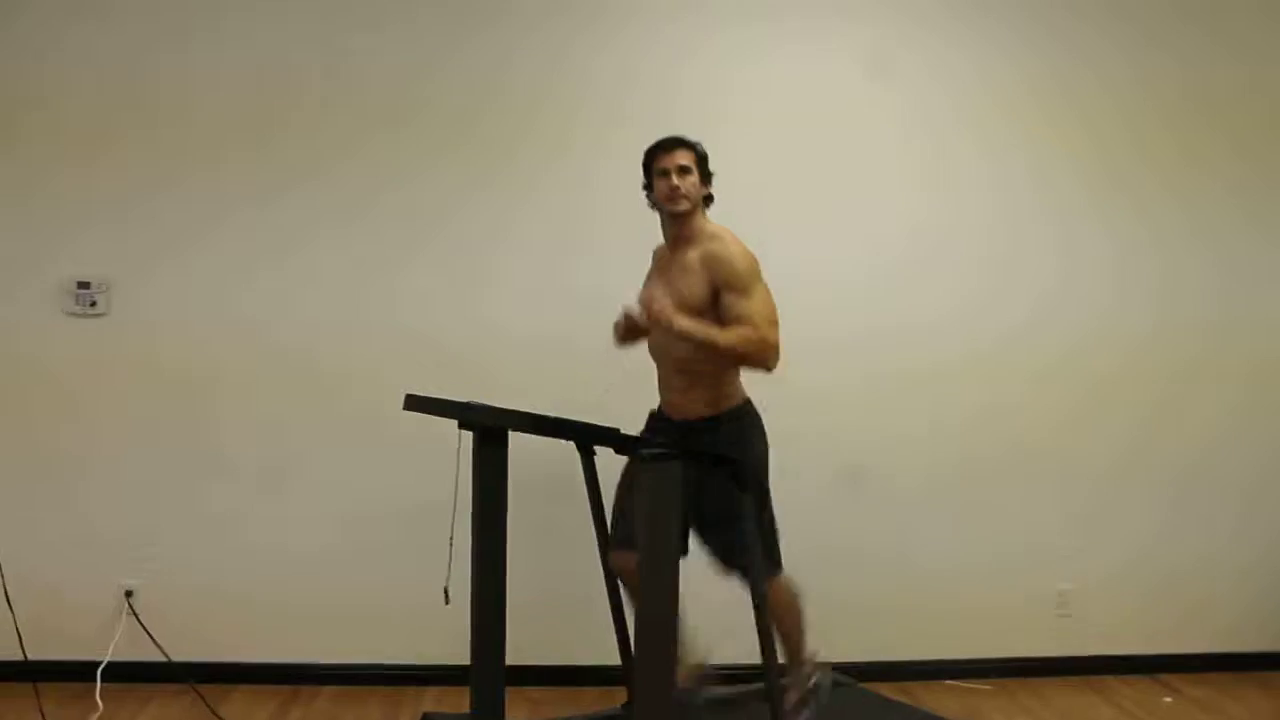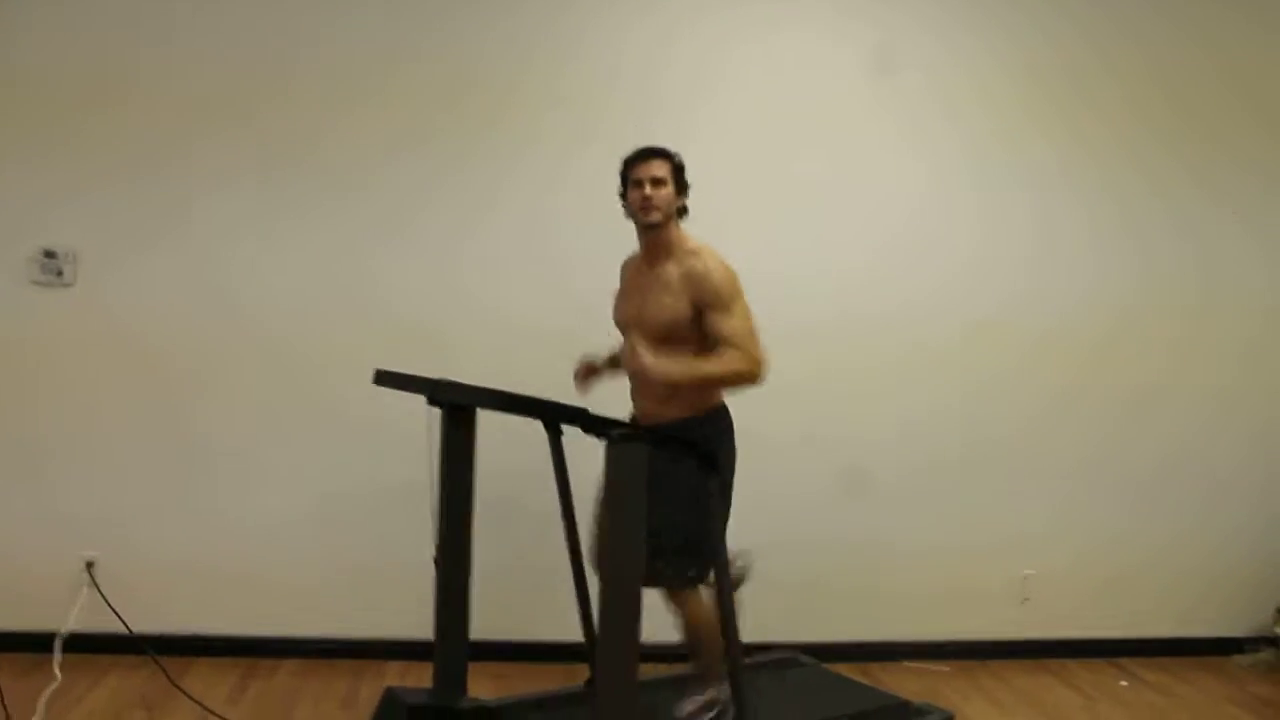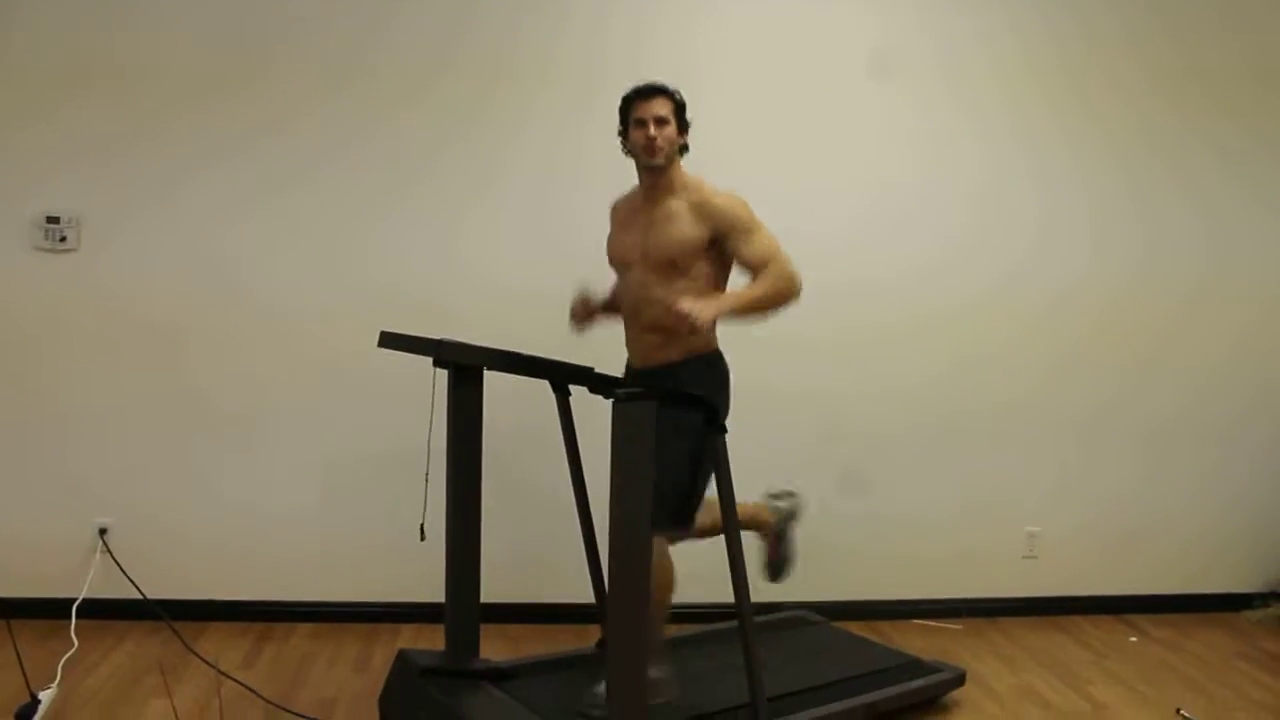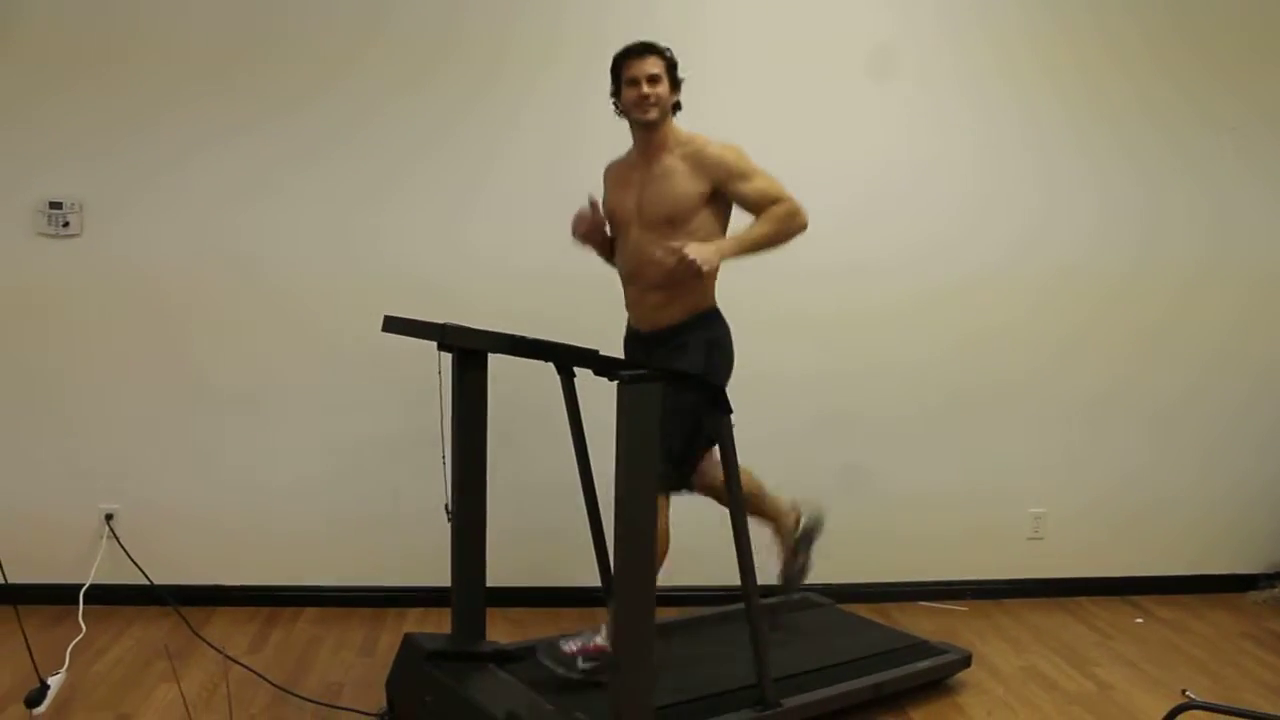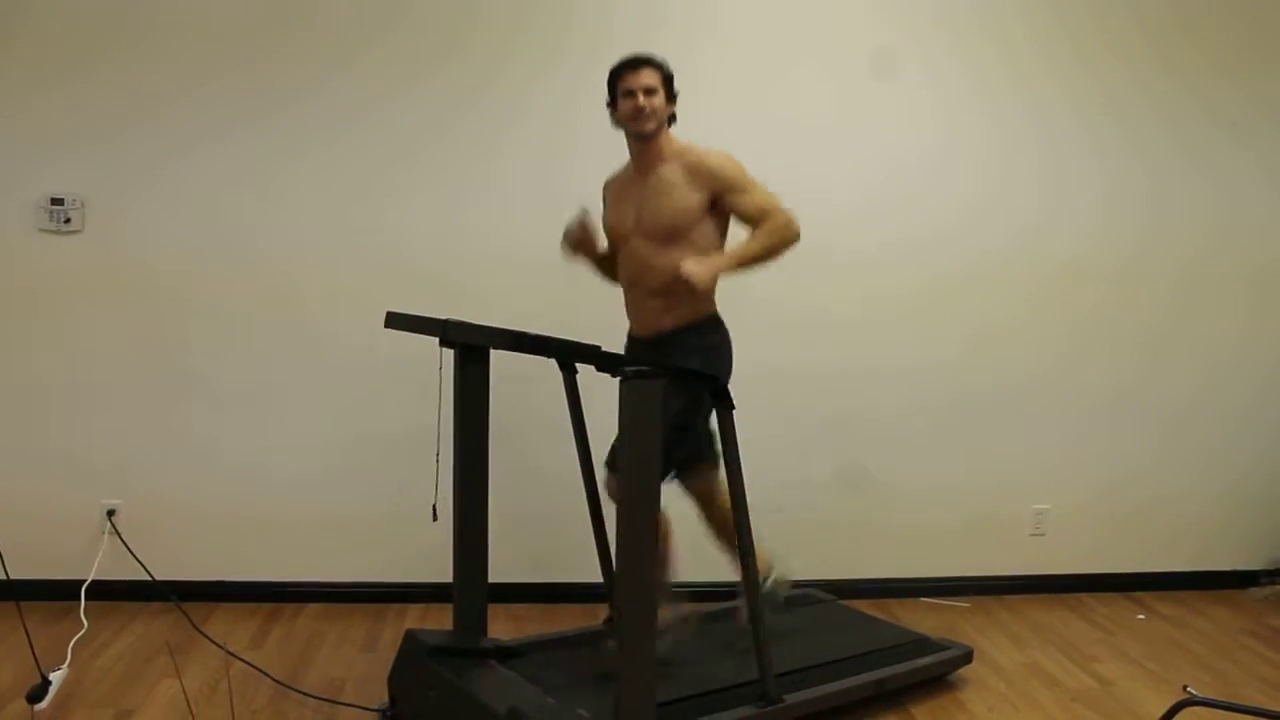
dt=0.7s
person 1, frame 1
left shoulder: (726, 253)
right shoulder: (663, 257)
left elbow: (765, 349)
left wrist: (677, 324)
right wrist: (642, 328)
left hip: (726, 431)
right hip: (667, 426)
left knee: (754, 569)
right knee: (625, 556)
right ankle: (673, 667)
person 1, frame 2
left shoulder: (707, 272)
right shoulder: (630, 269)
left elbow: (749, 365)
left wrist: (668, 372)
right wrist: (608, 364)
left hip: (696, 439)
right hip: (640, 434)
left knee: (678, 583)
right ankle: (718, 570)
person 1, frame 3
left shoulder: (713, 206)
right shoulder: (622, 211)
left elbow: (784, 280)
left wrist: (718, 306)
right wrist: (599, 305)
left hip: (693, 381)
right hip: (639, 378)
left knee: (647, 527)
right knee: (673, 516)
left ankle: (649, 665)
right ankle: (768, 513)
person 1, frame 4
left shoulder: (709, 158)
right shoulder: (615, 173)
left elbow: (792, 214)
left wrist: (719, 247)
right wrist: (594, 238)
left hip: (695, 344)
right hip: (640, 344)
right knee: (692, 469)
left ankle: (617, 634)
right ankle: (794, 526)
person 1, frame 5
left shoulder: (708, 167)
right shoulder: (615, 186)
left elbow: (784, 227)
left wrist: (713, 264)
right wrist: (591, 250)
left hip: (696, 347)
right hip: (642, 350)
left knee: (623, 482)
right knee: (698, 480)
right ankle: (761, 576)
